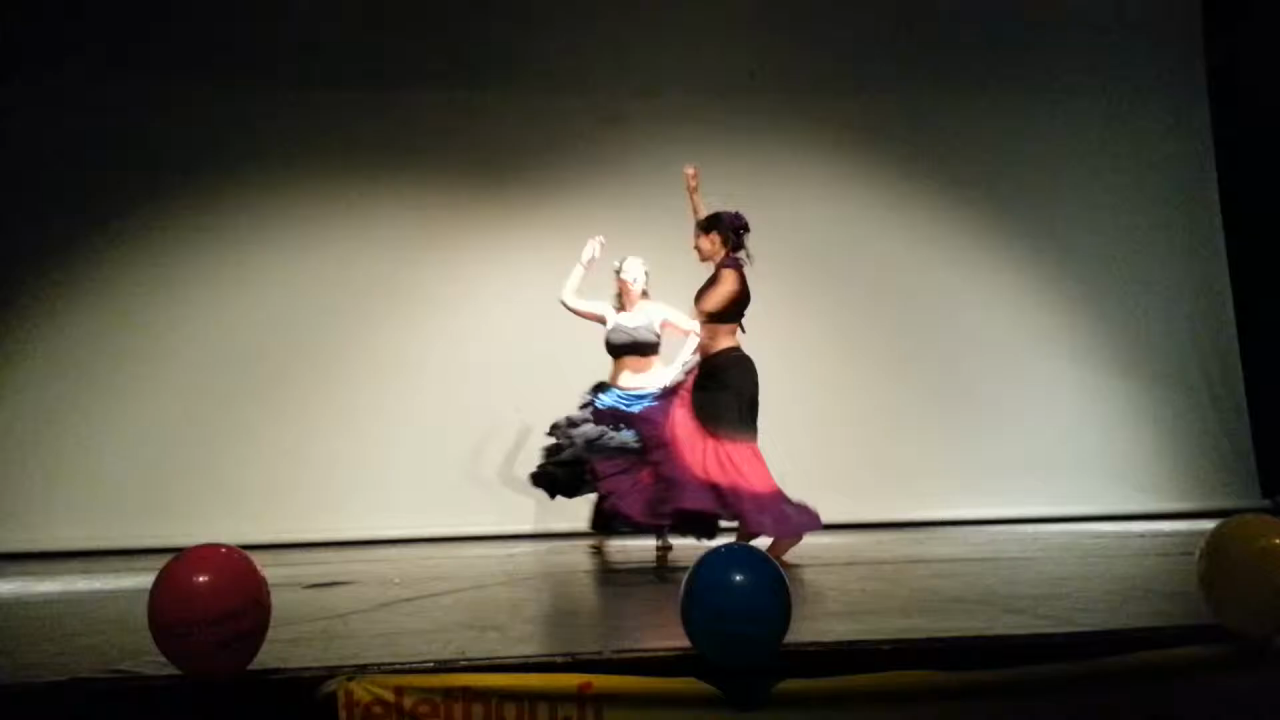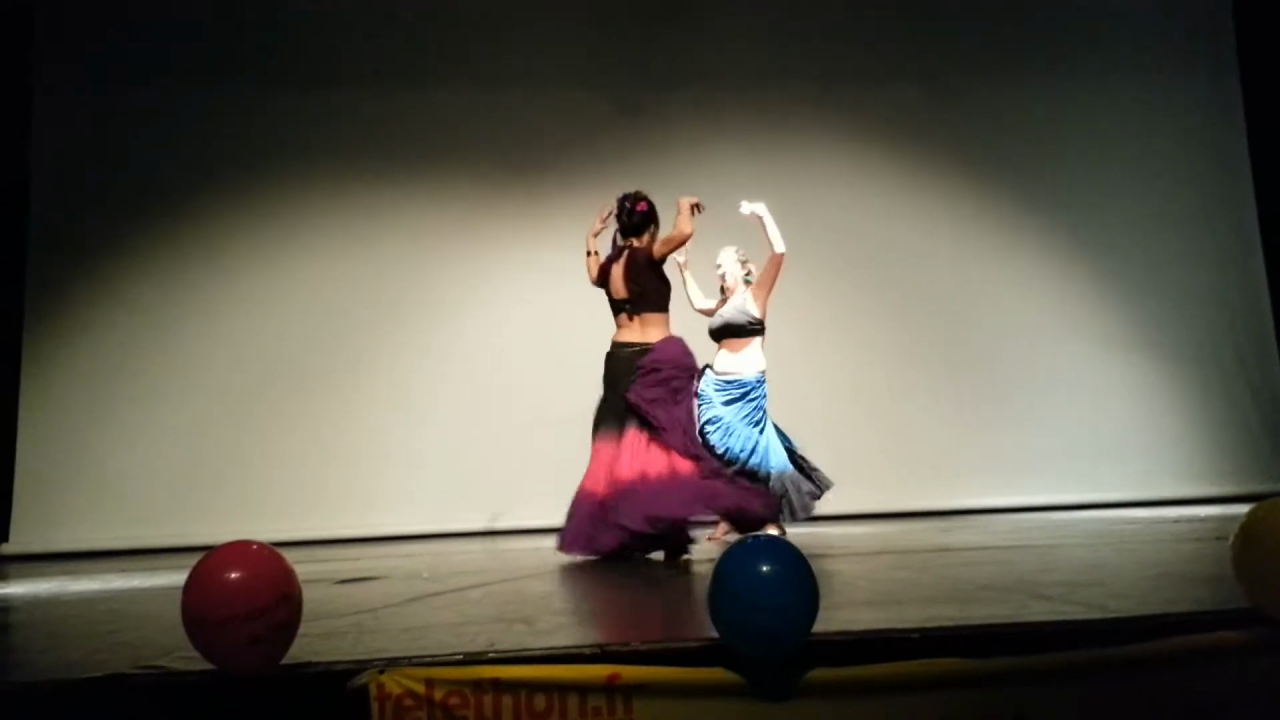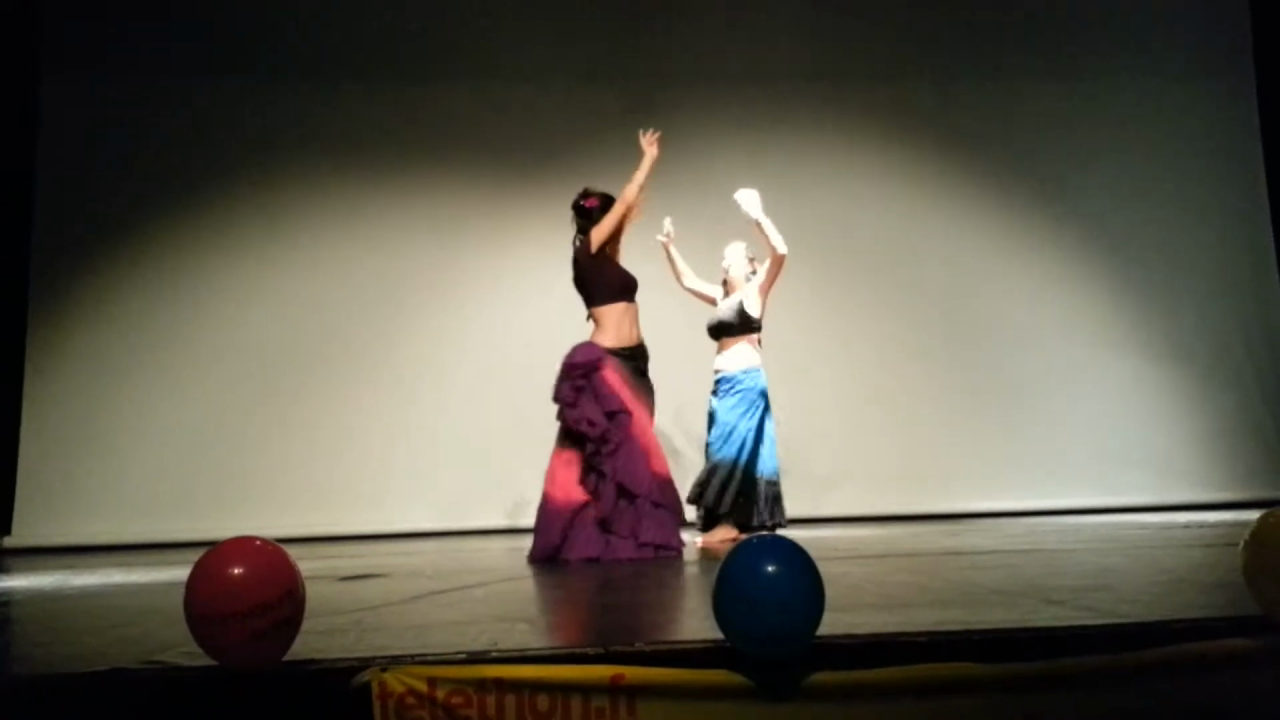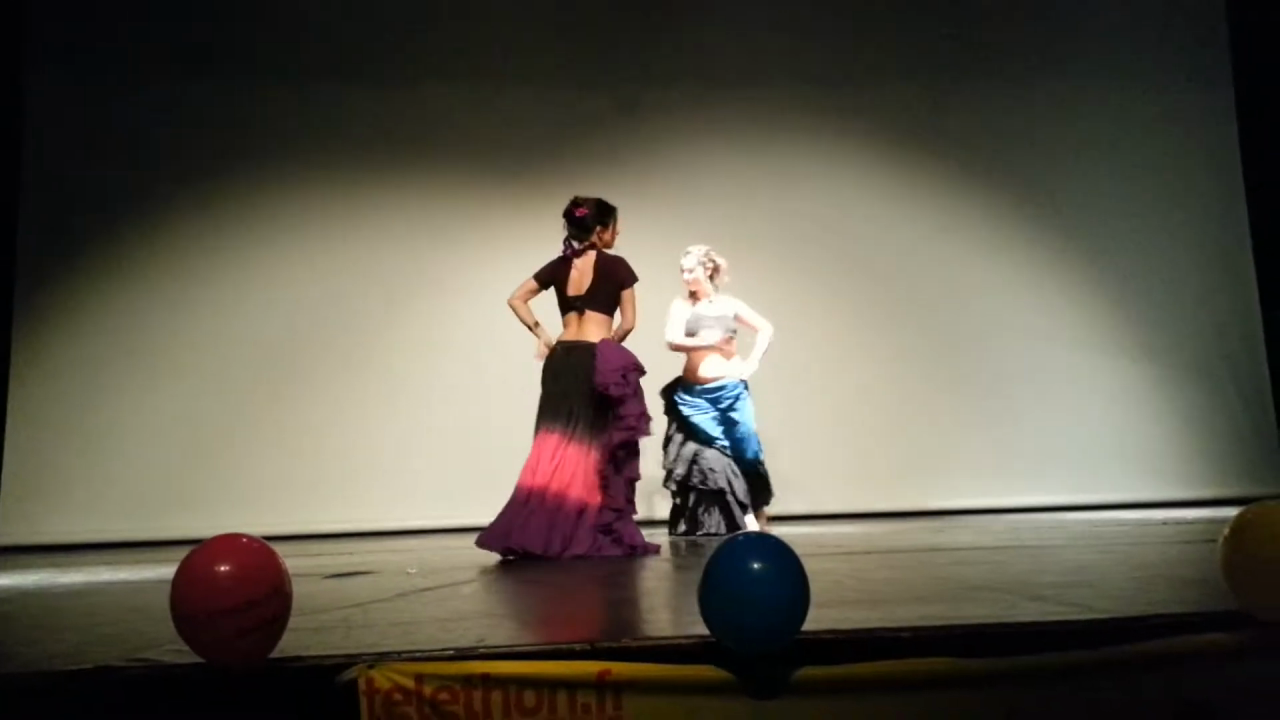
dt=1s
person 1, frame 1
left shoulder: (731, 269)
right shoulder: (728, 264)
left elbow: (712, 302)
right elbow: (711, 227)
right wrist: (693, 193)
left hip: (728, 370)
right hip: (718, 372)
left knee: (734, 452)
right knee: (704, 448)
left ankle: (784, 530)
person 1, frame 2
left shoulder: (609, 266)
right shoulder: (645, 258)
left elbow: (592, 273)
right elbow: (684, 231)
left wrist: (592, 237)
right wrist: (685, 207)
left hip: (618, 361)
right hip: (657, 361)
left knee: (620, 448)
right knee: (666, 443)
left ankle: (616, 537)
right ankle: (669, 537)
person 1, frame 3
left shoulder: (602, 258)
right shoulder: (585, 252)
right elbow: (626, 201)
left wrist: (621, 235)
right wrist: (648, 159)
left hip: (632, 360)
right hip: (606, 362)
left knee: (629, 449)
right knee: (610, 449)
left ankle: (617, 537)
right ankle: (599, 539)
person 1, frame 4
left shoulder: (559, 266)
right shoulder: (615, 266)
left elbow: (516, 299)
right elbow: (628, 323)
left wrist: (541, 334)
left hip: (561, 360)
right hip: (597, 360)
left knee: (562, 445)
right knee: (596, 445)
left ankle: (546, 534)
right ankle: (597, 536)
person 2, frame 1
left shoulder: (660, 313)
right shoulder: (610, 315)
left elbow: (695, 332)
right elbow: (567, 298)
left wrist: (678, 364)
right wrist: (584, 264)
left hip: (650, 401)
right hip: (614, 400)
left knee: (655, 463)
right knee: (611, 462)
left ankle: (662, 532)
right ankle: (603, 528)
person 2, frame 2
left shoulder: (755, 295)
right shoulder: (722, 304)
left elbow: (778, 253)
right elbow: (698, 302)
left wrist: (763, 214)
right wrist: (683, 267)
left hip: (749, 388)
right hip: (716, 387)
left knee: (755, 449)
right knee: (721, 449)
left ankle: (776, 519)
person 2, frame 3
left shoulder: (755, 292)
right shoulder: (721, 297)
left elbow: (779, 253)
right elbow: (684, 279)
left wrist: (757, 215)
right wrist: (669, 246)
left hip: (746, 382)
right hip: (725, 384)
left knee: (731, 447)
right knee: (727, 448)
left ankle: (727, 524)
right ankle: (741, 520)
person 2, frame 4
left shoulder: (730, 304)
right shoulder: (681, 305)
left elbow: (766, 328)
right elbow: (672, 340)
left wrist: (752, 362)
right wrist: (701, 341)
left hip: (731, 390)
right hip: (692, 395)
left knee: (745, 450)
right knee: (708, 456)
left ankle: (753, 510)
